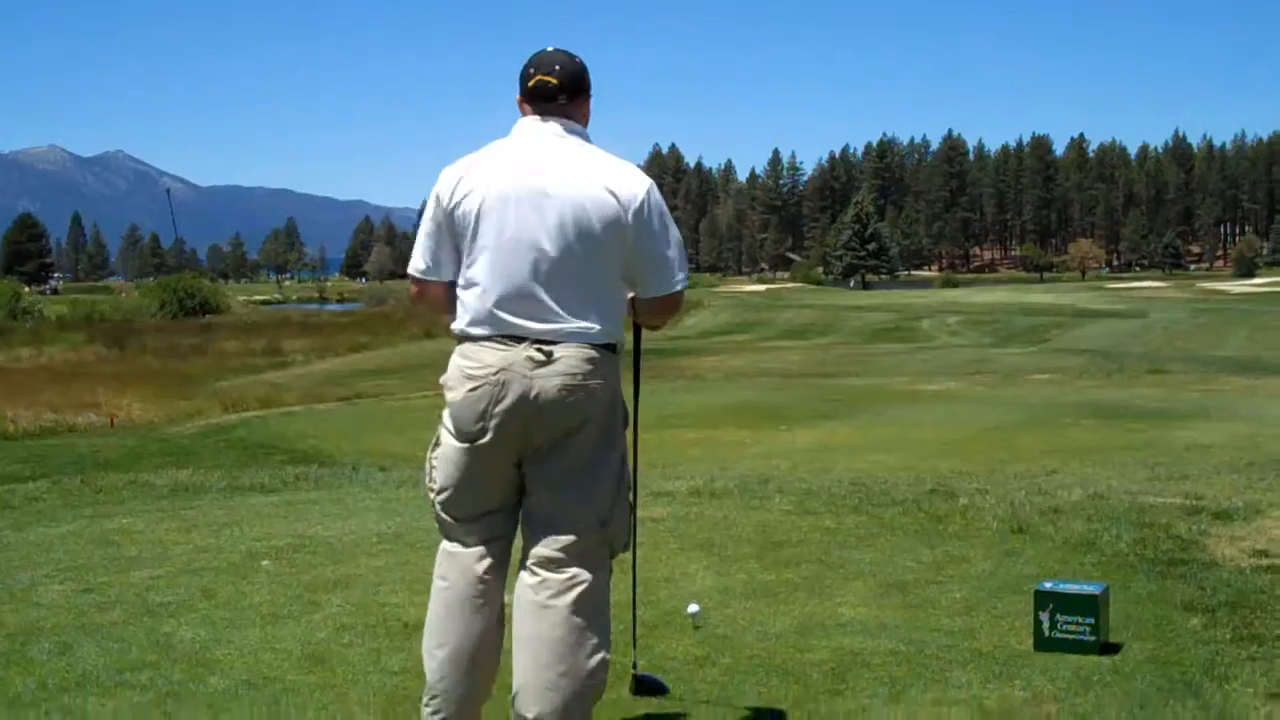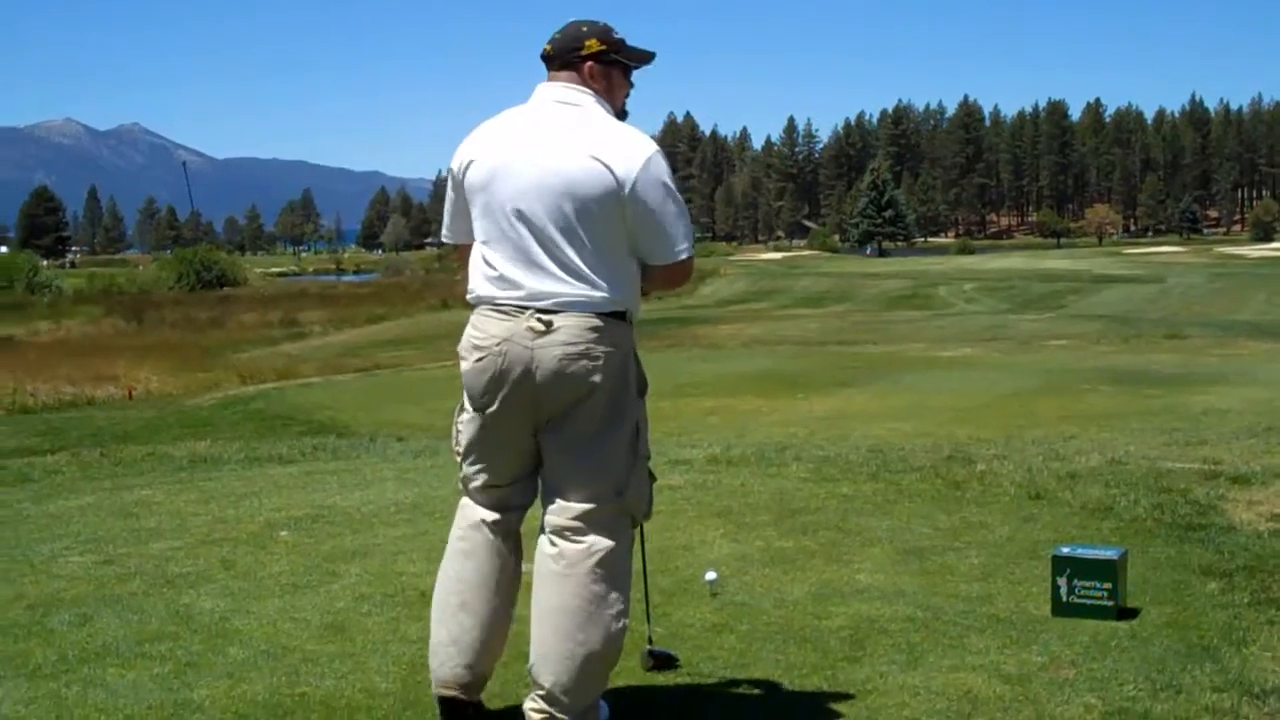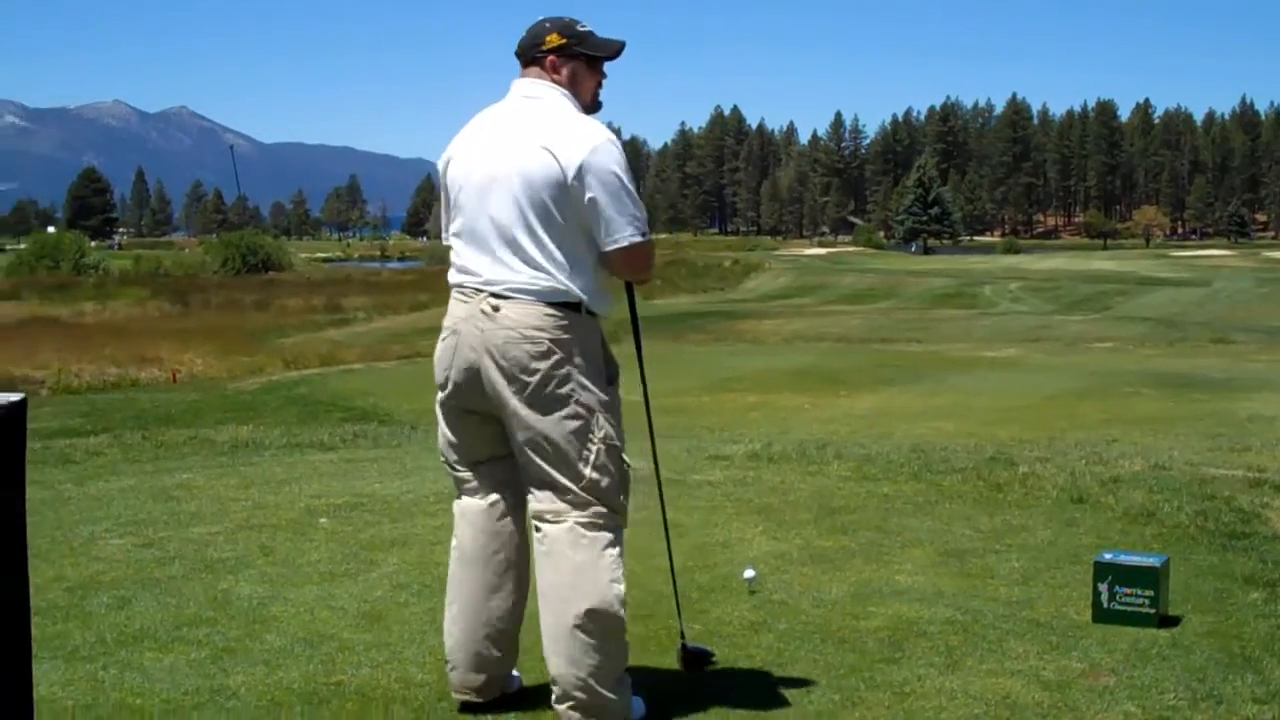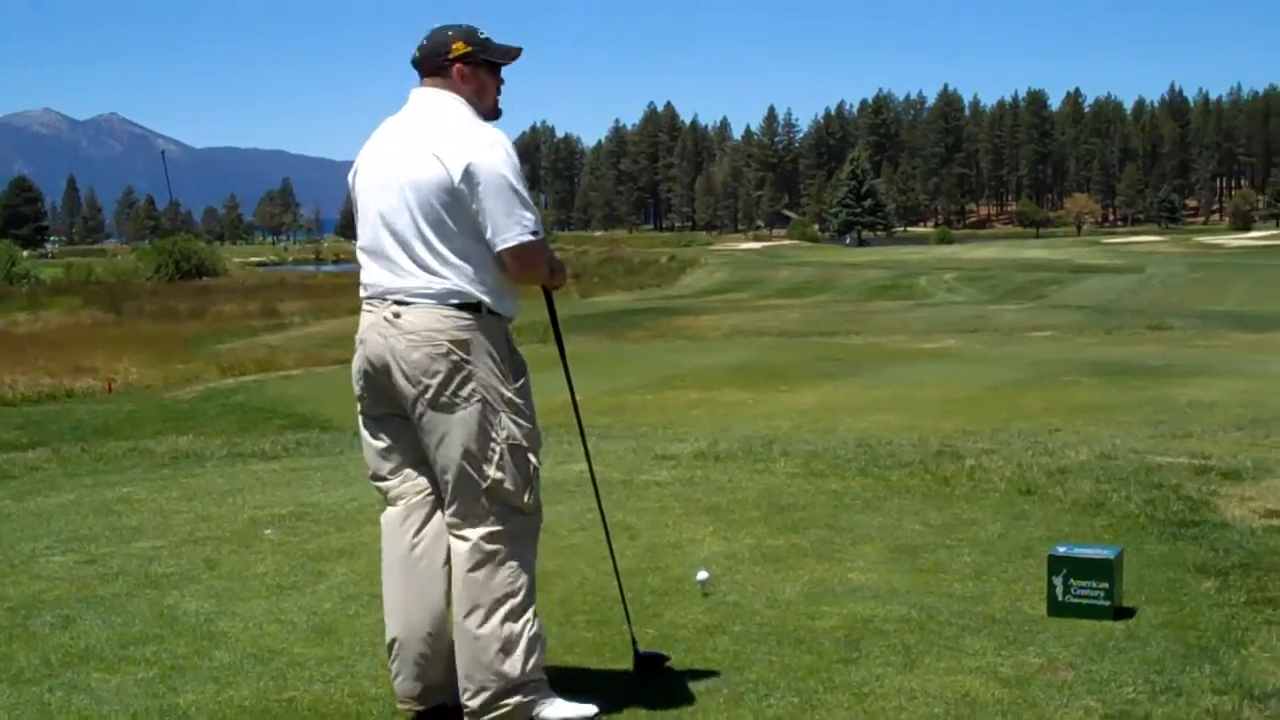
dt=0.7s
person 1, frame 1
left shoulder: (462, 175)
right shoulder: (626, 183)
left elbow: (427, 290)
right elbow: (665, 303)
left hip: (482, 371)
right hip: (577, 377)
left knee: (468, 551)
right knee: (566, 561)
person 1, frame 2
left shoulder: (479, 141)
right shoulder: (629, 150)
right elbow: (674, 268)
left hip: (494, 337)
right hip: (586, 346)
left knee: (486, 508)
right knee: (585, 524)
person 1, frame 3
left shoulder: (467, 137)
right shoulder: (585, 138)
right elbow: (632, 257)
right wrist: (637, 268)
left hip: (465, 326)
right hip: (546, 336)
left knee: (483, 502)
right knee: (579, 511)
person 1, frame 4
left shoulder: (376, 144)
right shoulder: (479, 143)
right elbow: (521, 257)
right wrist: (554, 271)
left hip: (379, 331)
right hip: (453, 339)
left knee: (410, 508)
right knee: (491, 519)
